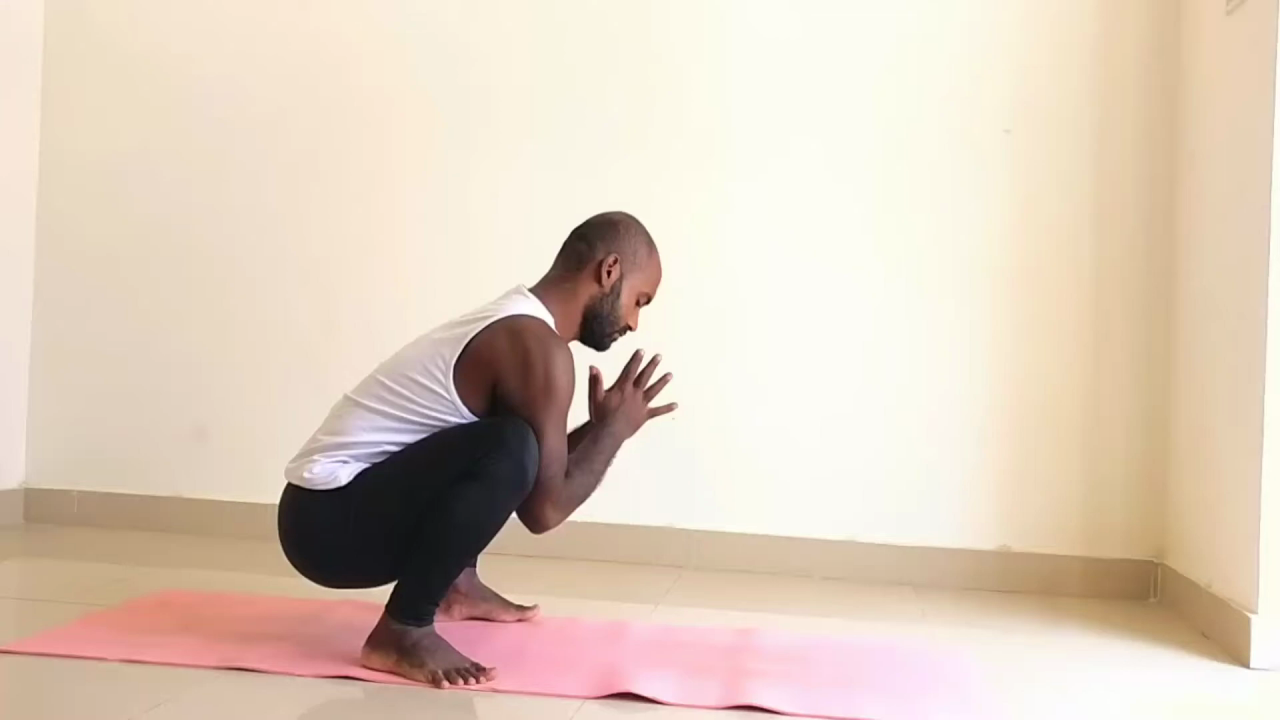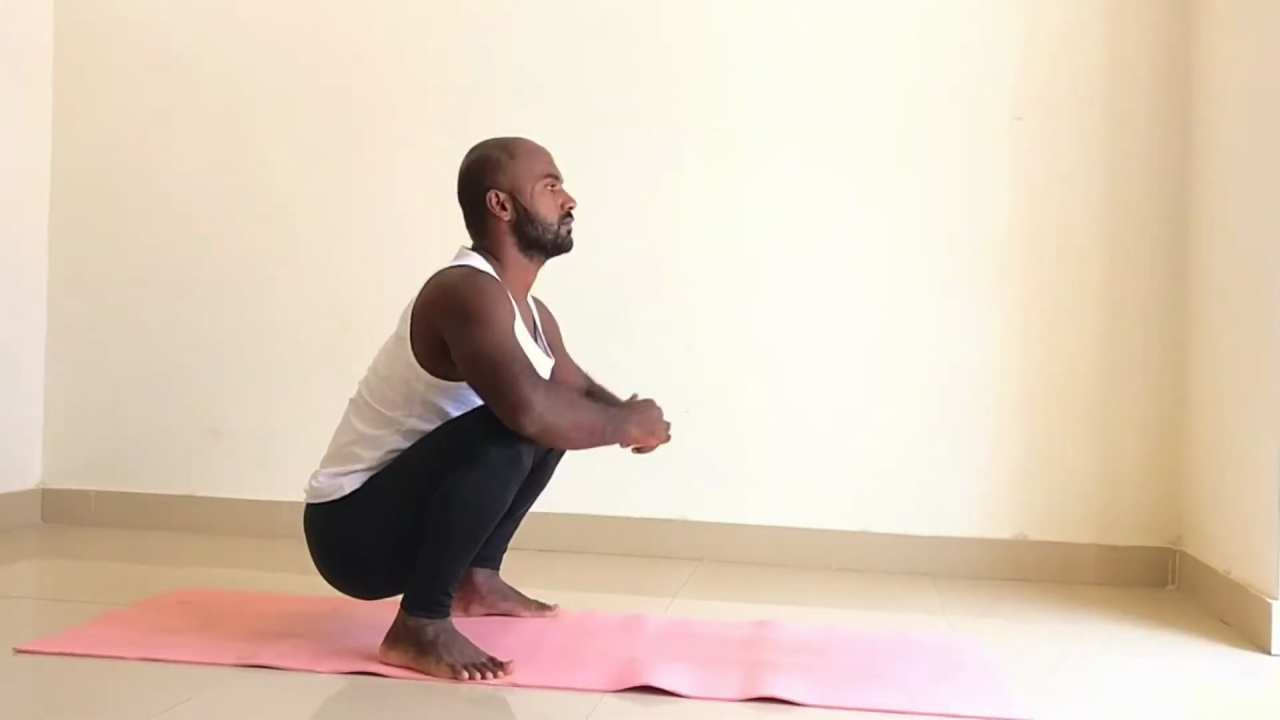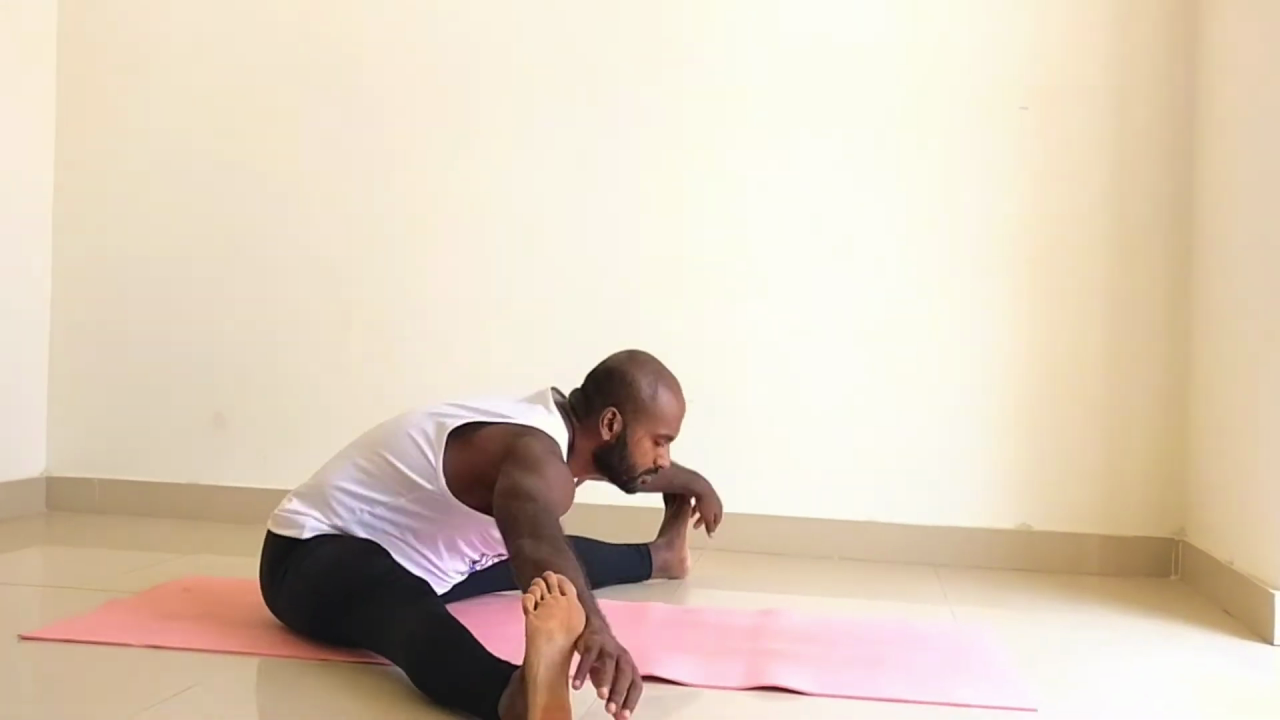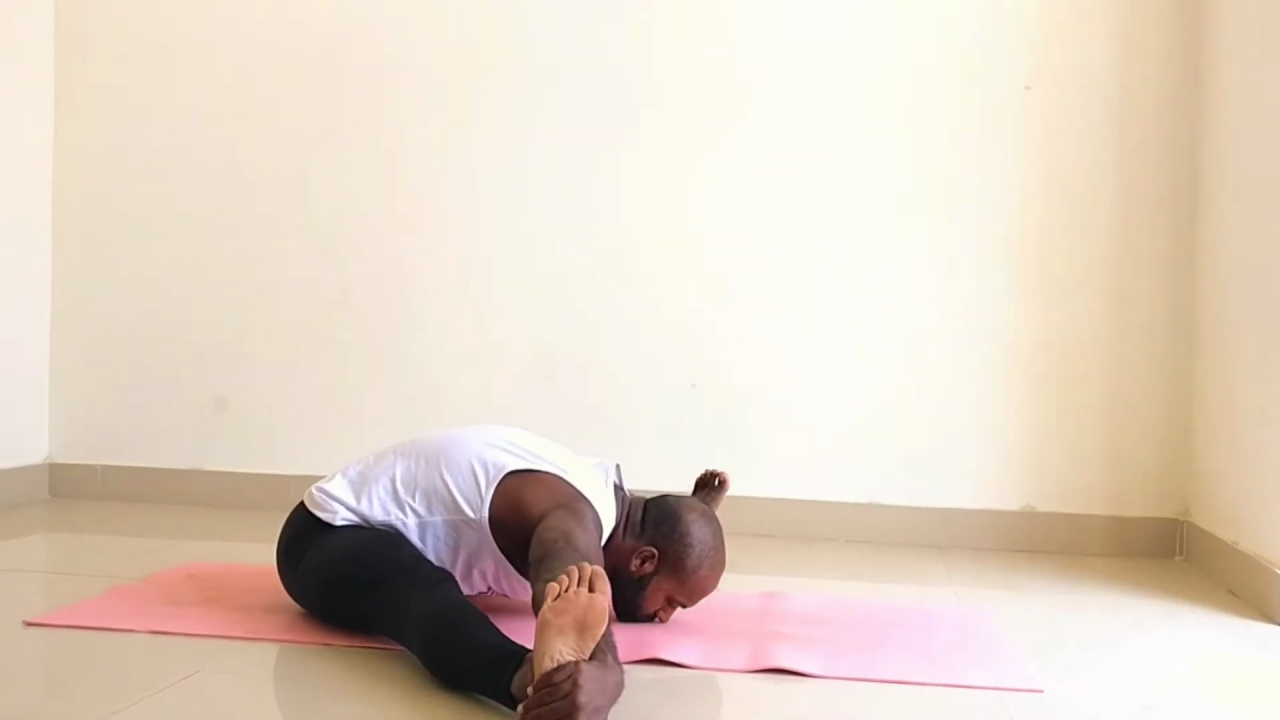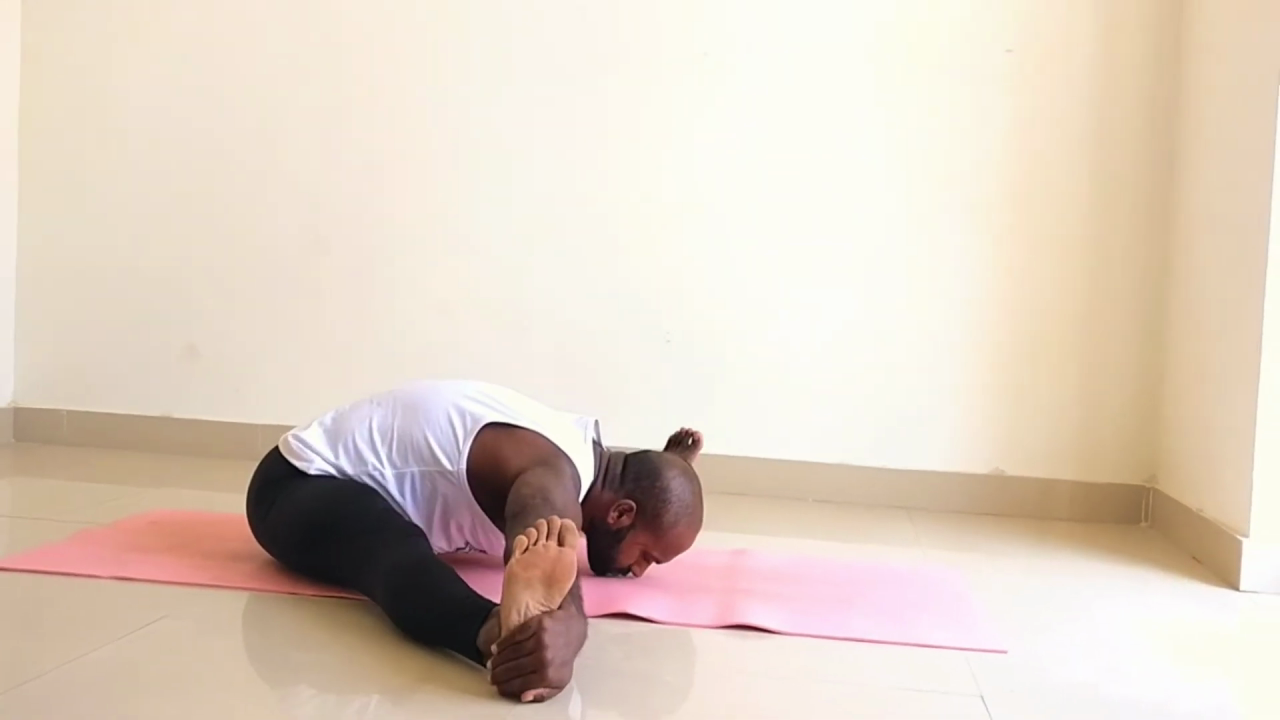
dt=1s
person 1, frame 1
left shoulder: (516, 327)
right shoulder: (537, 347)
left elbow: (543, 474)
right elbow: (543, 509)
left wrist: (602, 428)
right wrist: (614, 429)
left hip: (365, 504)
right hip: (329, 525)
right knee: (510, 449)
left ankle: (457, 585)
right ankle: (401, 632)
person 1, frame 2
left shoulder: (530, 312)
right shoulder: (469, 294)
left elbow: (587, 397)
right elbow: (534, 415)
left wrist: (630, 420)
right wrist: (629, 426)
left hip: (404, 520)
right hip: (354, 532)
left knee: (563, 425)
right knee: (508, 435)
left ankle: (478, 580)
right ankle: (420, 628)
person 1, frame 3
left shoulder: (568, 424)
right shoulder: (536, 455)
right elbow: (535, 550)
left wrist: (688, 483)
right wrist: (595, 629)
left hip: (391, 543)
right hip: (313, 553)
right knee: (410, 606)
left ankle: (655, 559)
person 1, frame 4
left shoulder: (606, 494)
right shoulder: (577, 520)
right elbow: (567, 603)
left wrist: (695, 508)
right wrist: (604, 674)
left hip: (388, 523)
right hip: (329, 534)
right knee: (426, 592)
person 1, frame 5
left shoulder: (586, 448)
right shoulder: (553, 476)
right elbow: (543, 564)
left wrist: (666, 468)
right wrist: (564, 628)
left hip: (366, 468)
right hip: (301, 483)
right knee: (395, 550)
